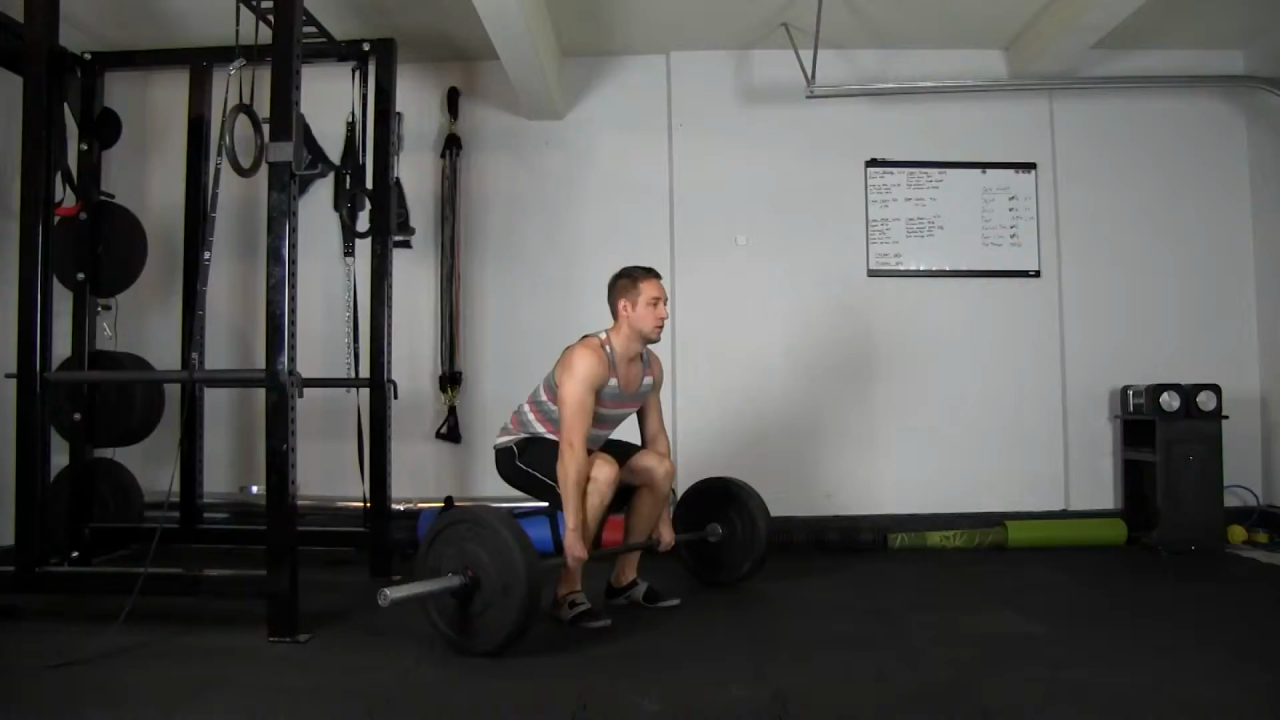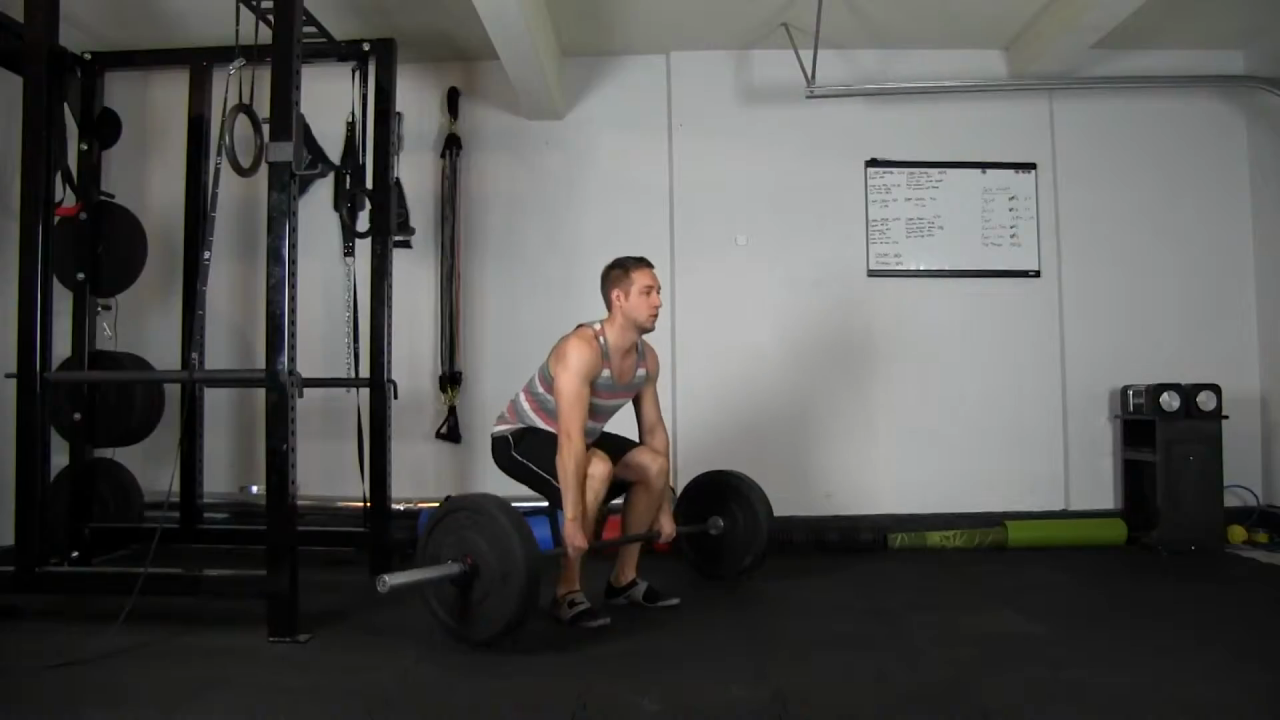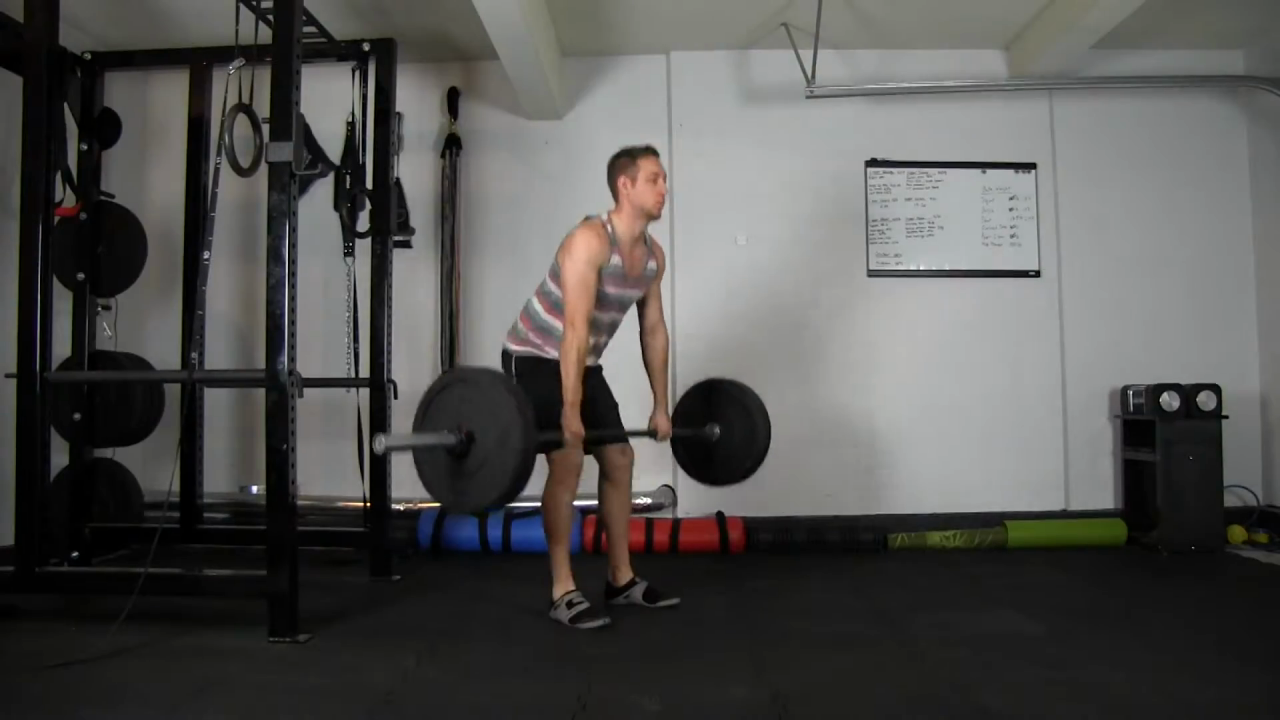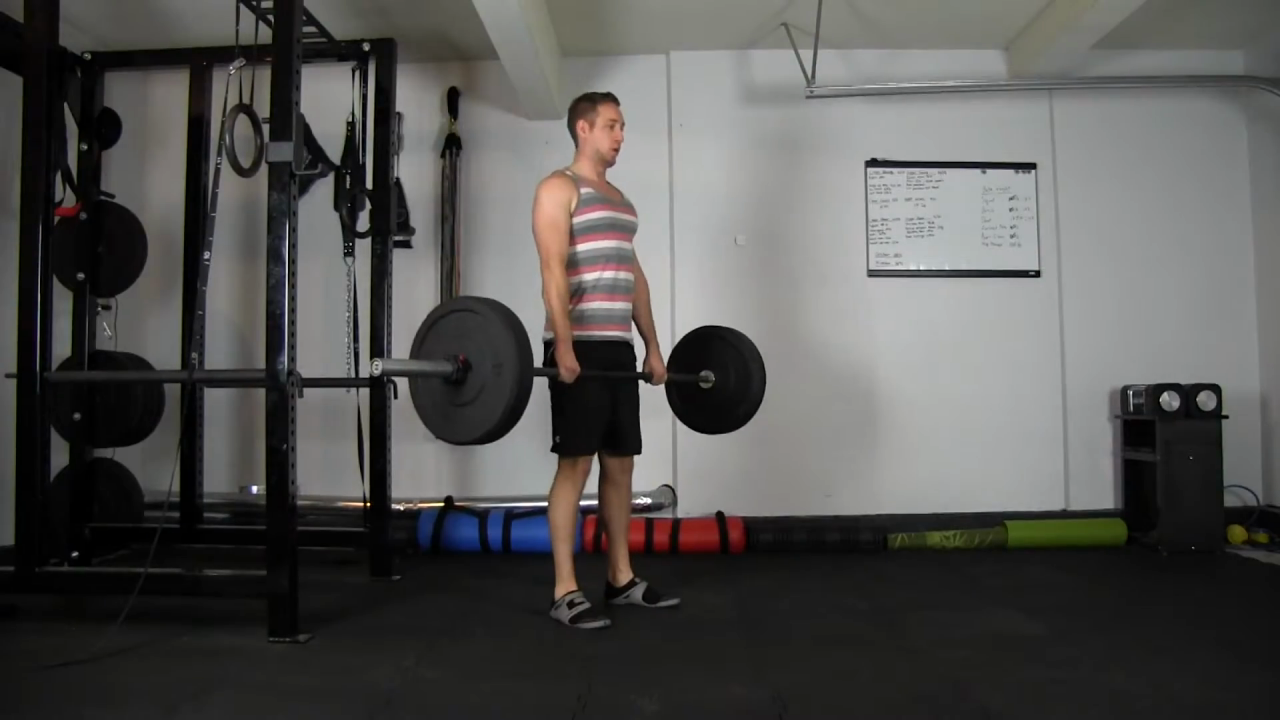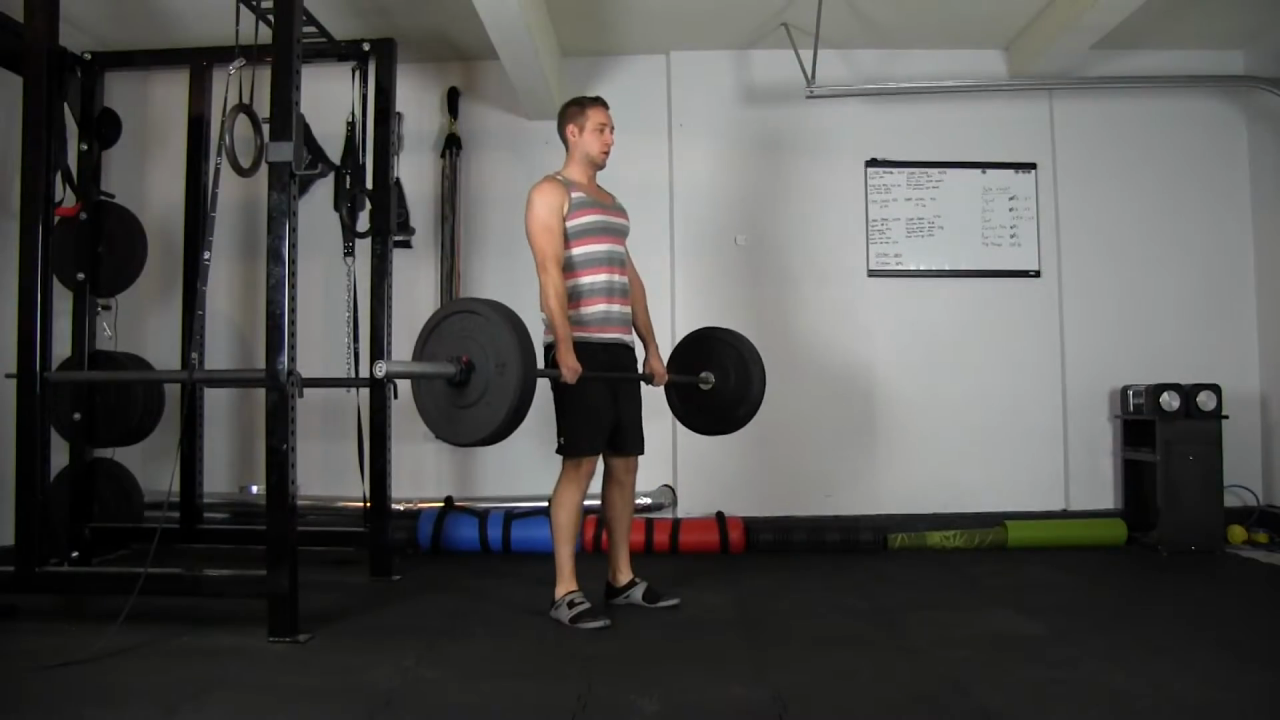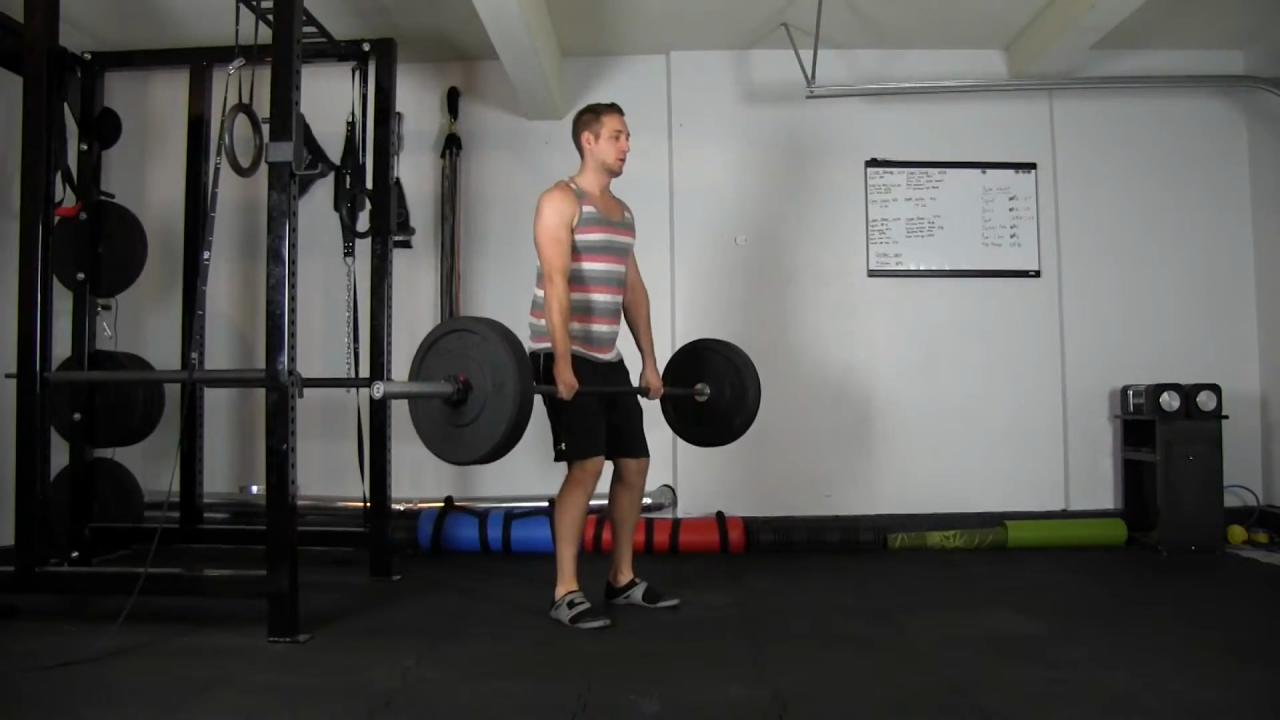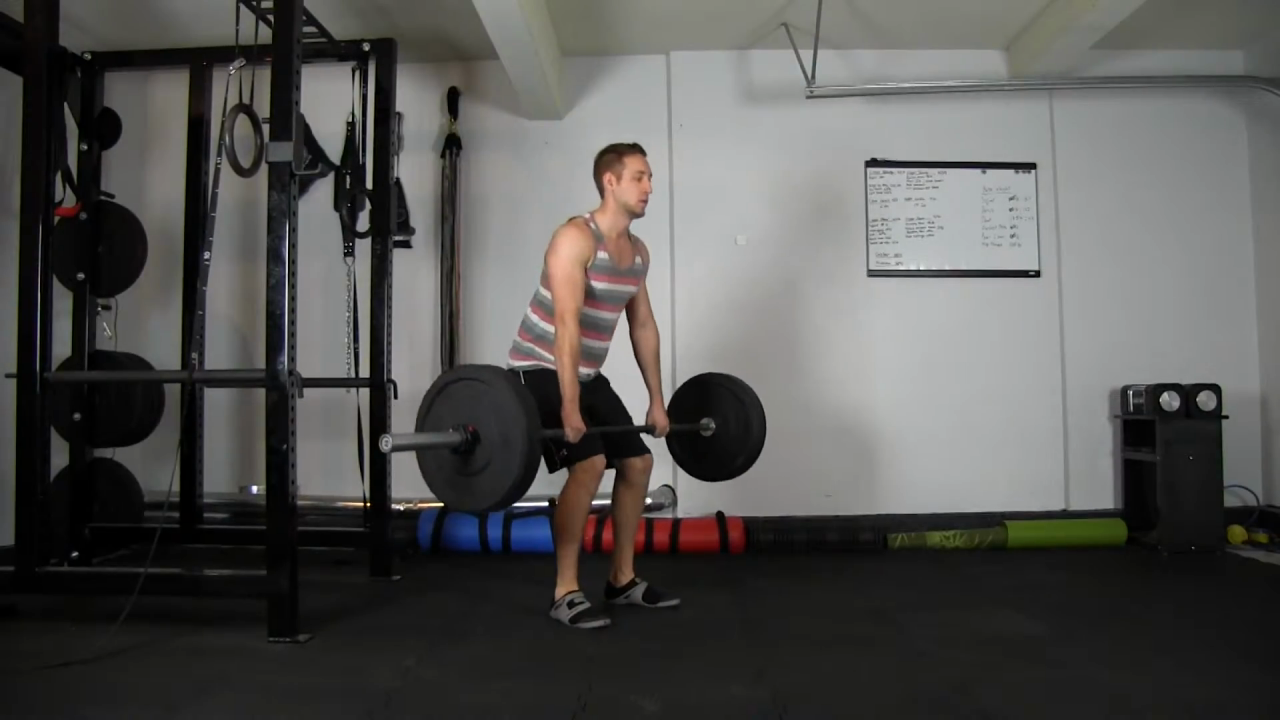
dt=0.5s
person 1, frame 1
left shoulder: (651, 366)
right shoulder: (588, 358)
left elbow: (656, 436)
right elbow: (571, 449)
left wrist: (664, 518)
right wrist: (573, 531)
left hip: (583, 446)
right hip: (525, 446)
left knee: (660, 469)
right knee: (603, 473)
left ankle: (624, 579)
right ankle: (568, 592)
person 1, frame 2
left shoulder: (647, 358)
right shoulder: (582, 349)
left elbow: (654, 430)
right elbow: (569, 440)
left wrist: (664, 509)
right wrist: (573, 521)
left hip: (577, 438)
right hip: (521, 436)
left knee: (653, 466)
right knee: (597, 470)
left ankle: (624, 579)
right ankle: (568, 592)
person 1, frame 3
left shoulder: (653, 254)
right shoulder: (590, 240)
left elbow: (654, 330)
right elbow: (576, 323)
left wrist: (661, 406)
right wrist: (570, 412)
left hip: (584, 363)
right hip: (535, 357)
left knee: (620, 458)
right knee: (567, 461)
left ankle: (622, 580)
right ankle: (564, 592)
person 1, frame 4
left shoulder: (619, 198)
right shoulder: (559, 188)
right elbow: (553, 271)
left wrist: (652, 347)
right wrist: (563, 344)
left hip: (619, 347)
right hip: (578, 347)
left knee: (620, 464)
right knee: (575, 464)
left ankle: (621, 579)
right ankle: (565, 593)
person 1, frame 5
left shoulder: (610, 201)
right shoulder: (551, 193)
right elbow: (551, 274)
left wrist: (651, 348)
right wrist: (565, 347)
left hip: (619, 348)
right hip: (580, 348)
left knee: (624, 463)
right knee: (580, 464)
left ankle: (622, 579)
right ankle: (565, 592)
person 1, frame 6
left shoulder: (622, 211)
right shoulder: (561, 200)
left elbow: (634, 289)
right elbow: (556, 284)
left wrist: (649, 362)
right wrist: (562, 361)
left hip: (607, 359)
right hip: (565, 357)
left knee: (633, 463)
right knee: (586, 465)
left ankle: (622, 579)
right ankle: (565, 592)
person 1, frame 7
left shoulder: (638, 252)
right shoulder: (575, 238)
left elbow: (643, 326)
right elbow: (566, 322)
left wrist: (657, 400)
right wrist: (568, 404)
left hip: (587, 372)
right hip: (538, 369)
left knee: (637, 461)
right knee: (589, 463)
left ankle: (622, 579)
right ankle: (566, 594)
